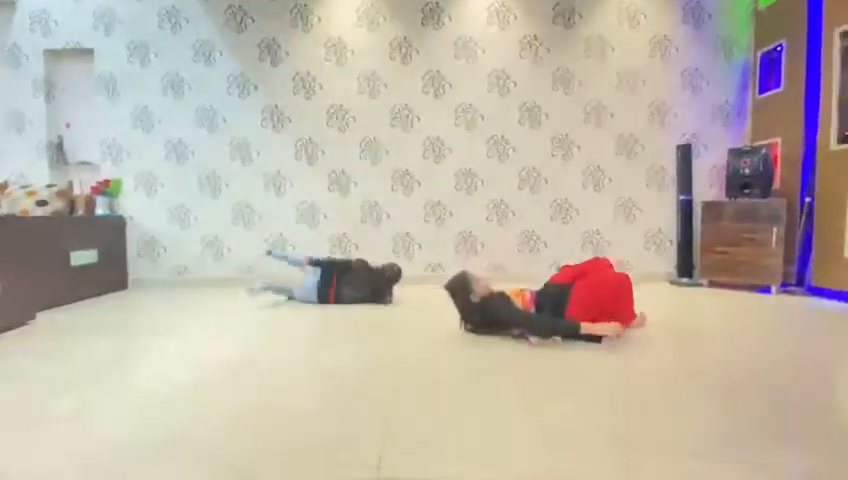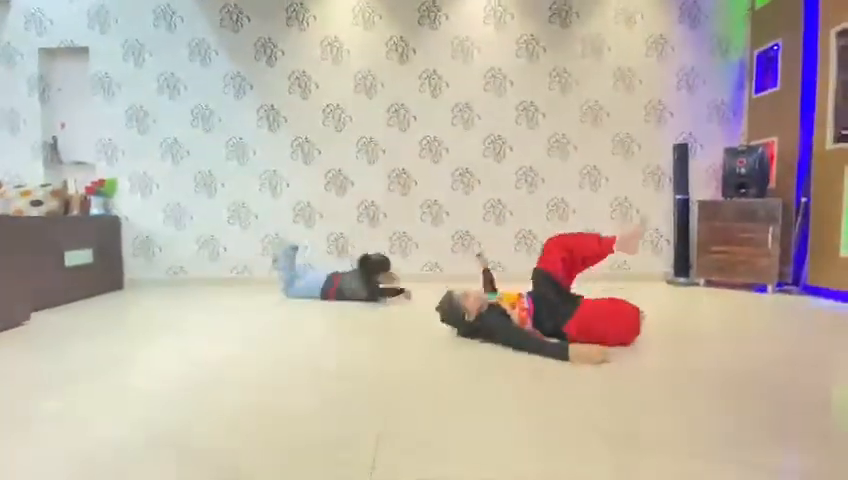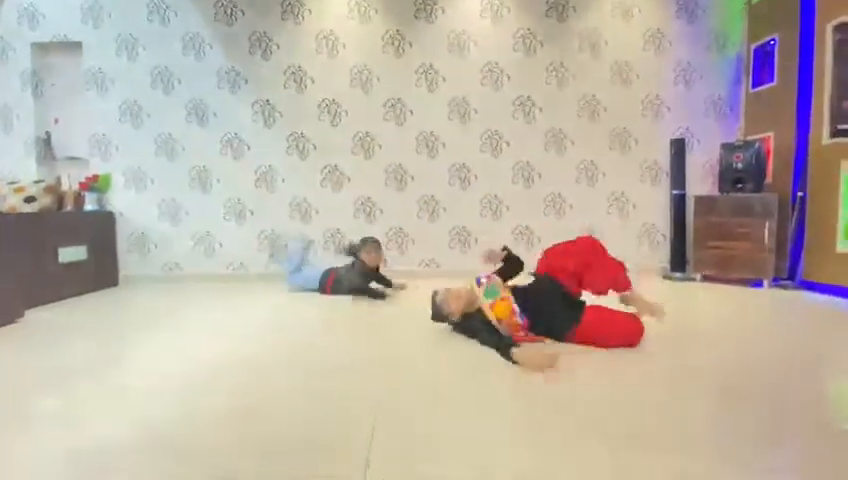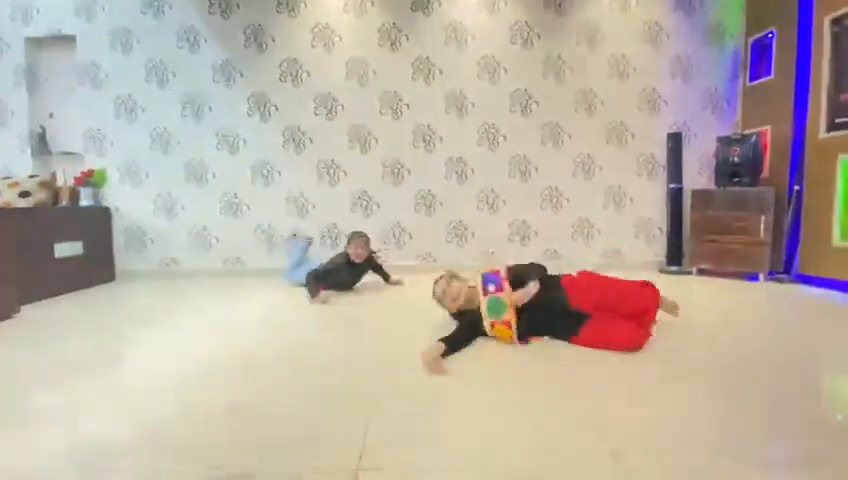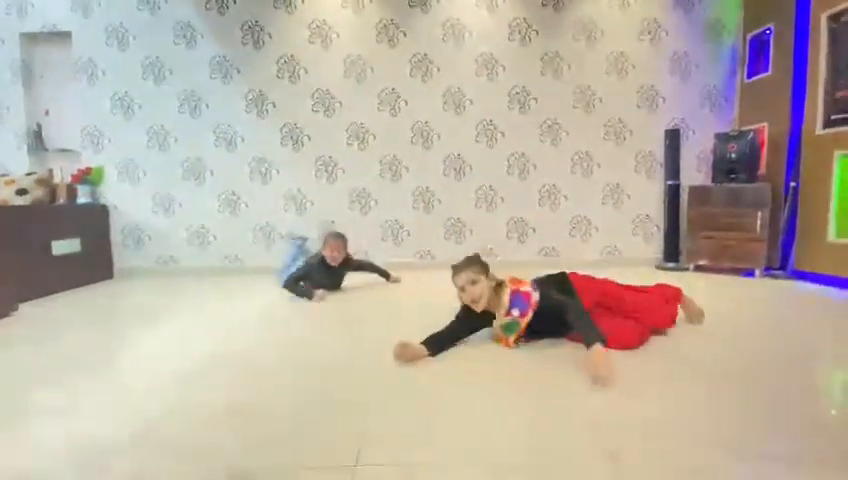
dt=0.2s
person 1, frame 1
right shoulder: (497, 301)
right elbow: (538, 326)
right wrist: (591, 327)
right hip: (563, 312)
right knee: (617, 282)
right ankle: (625, 321)
person 1, frame 2
left shoulder: (483, 307)
right shoulder: (490, 323)
right elbow: (526, 343)
left wrist: (484, 269)
right wrist: (572, 350)
right hip: (561, 318)
left knee: (558, 245)
right knee: (627, 317)
left ankle: (617, 243)
person 1, frame 3
right shoulder: (476, 321)
left elbow: (517, 266)
right elbow: (498, 342)
left wrist: (501, 255)
right wrist: (520, 354)
right hip: (564, 321)
left knee: (587, 247)
right knee: (632, 330)
left ankle: (626, 294)
person 1, frame 4
right shoulder: (471, 321)
left elbow: (538, 270)
right elbow: (457, 339)
left wrist: (528, 289)
right wrist: (437, 351)
left hip: (568, 294)
right hip: (568, 330)
left knee: (629, 297)
right knee: (631, 337)
left ankle: (653, 302)
right ankle: (640, 320)
person 1, frame 5
left shoulder: (520, 293)
right shoulder: (476, 315)
left elbow: (575, 312)
right elbow: (450, 333)
left wrist: (595, 349)
right wrist: (420, 350)
left hip: (577, 290)
right knee: (630, 335)
left ankle: (678, 297)
person 2, frame 1
left shoulder: (364, 267)
right shoulder: (380, 294)
left elbow: (338, 262)
left wrist: (313, 261)
left hip: (324, 276)
right hip: (321, 294)
left ankle: (274, 253)
right ankle: (269, 286)
person 2, frame 2
right shoulder: (369, 292)
right wrist: (402, 291)
left hip: (331, 279)
right hip: (324, 289)
left knee: (306, 274)
right knee: (289, 289)
right ankle: (289, 253)
person 2, frame 3
left shoulder: (372, 266)
right shoulder: (361, 267)
left elbow: (377, 276)
left wrist: (391, 284)
right wrist: (381, 294)
left hip: (332, 274)
right hip: (324, 281)
right knee: (292, 277)
person 2, frame 4
left shoulder: (368, 260)
right shoulder: (339, 262)
left elbow: (376, 266)
right elbow: (310, 276)
right wrist: (315, 294)
right knee: (291, 273)
right ankle: (304, 244)
person 2, frame 5
left shoulder: (347, 262)
right shoulder: (313, 264)
left elbow: (368, 265)
right elbow: (288, 283)
left wrist: (388, 276)
right wrist: (311, 294)
